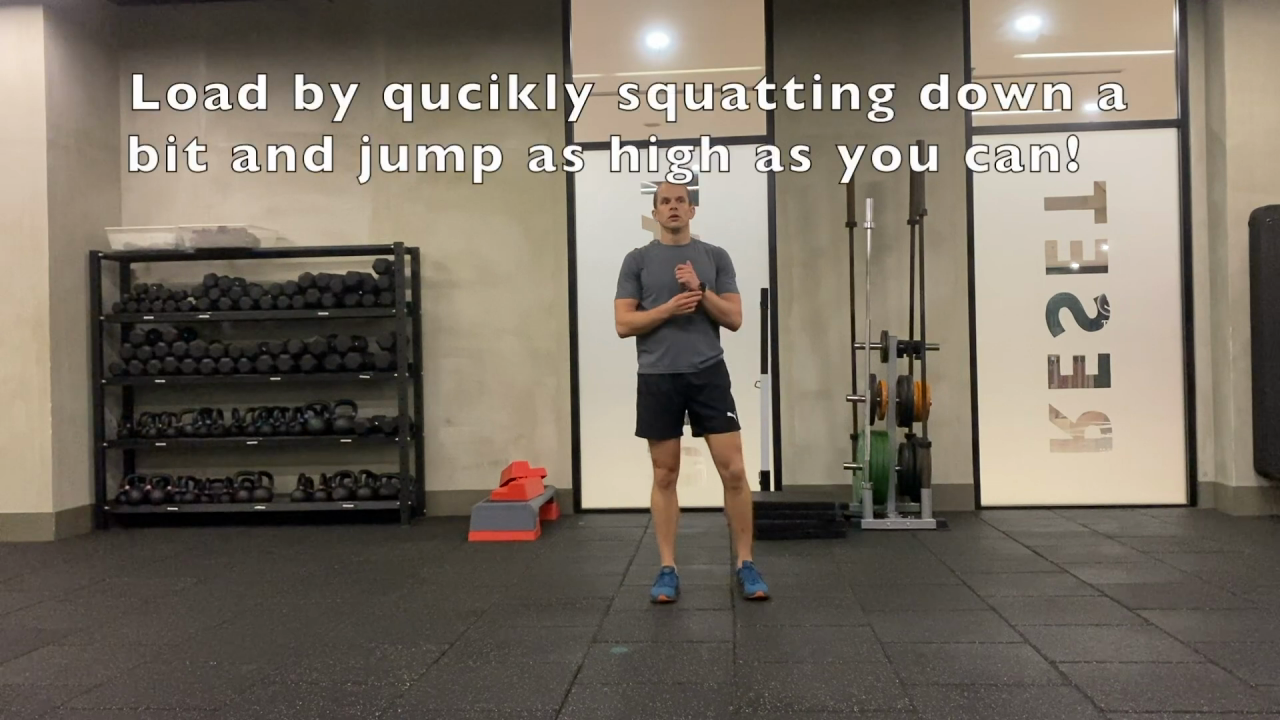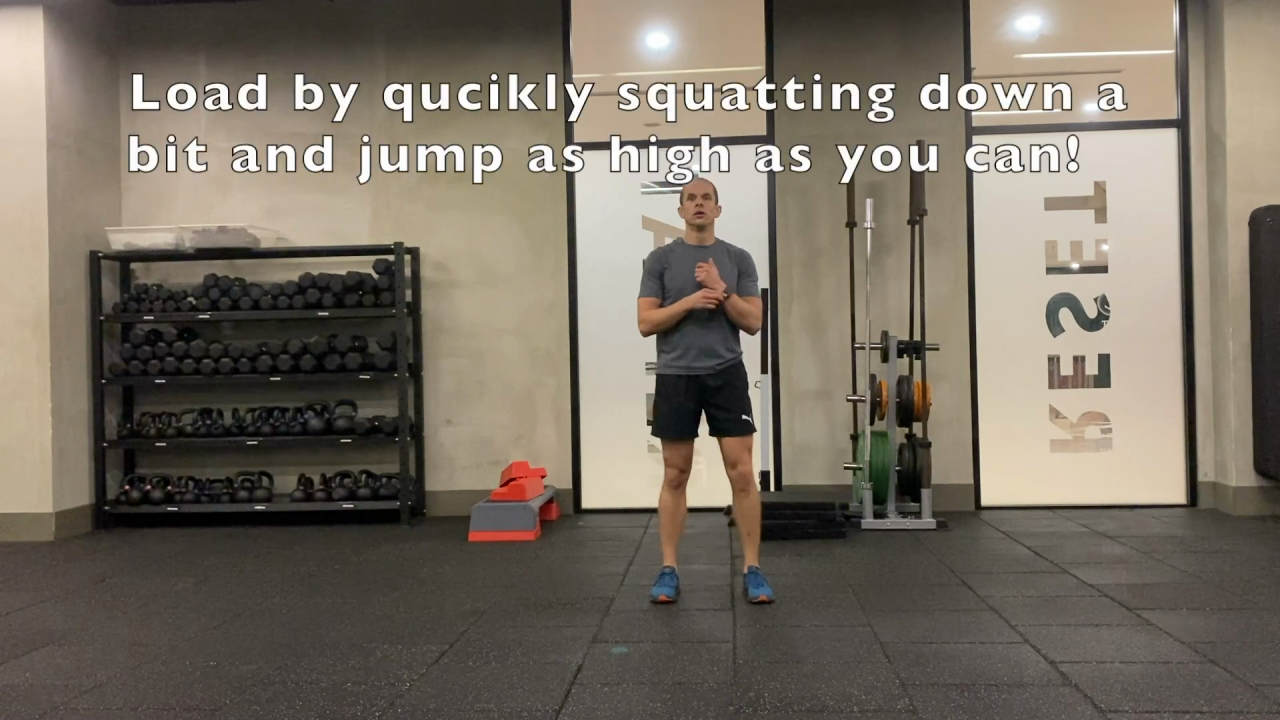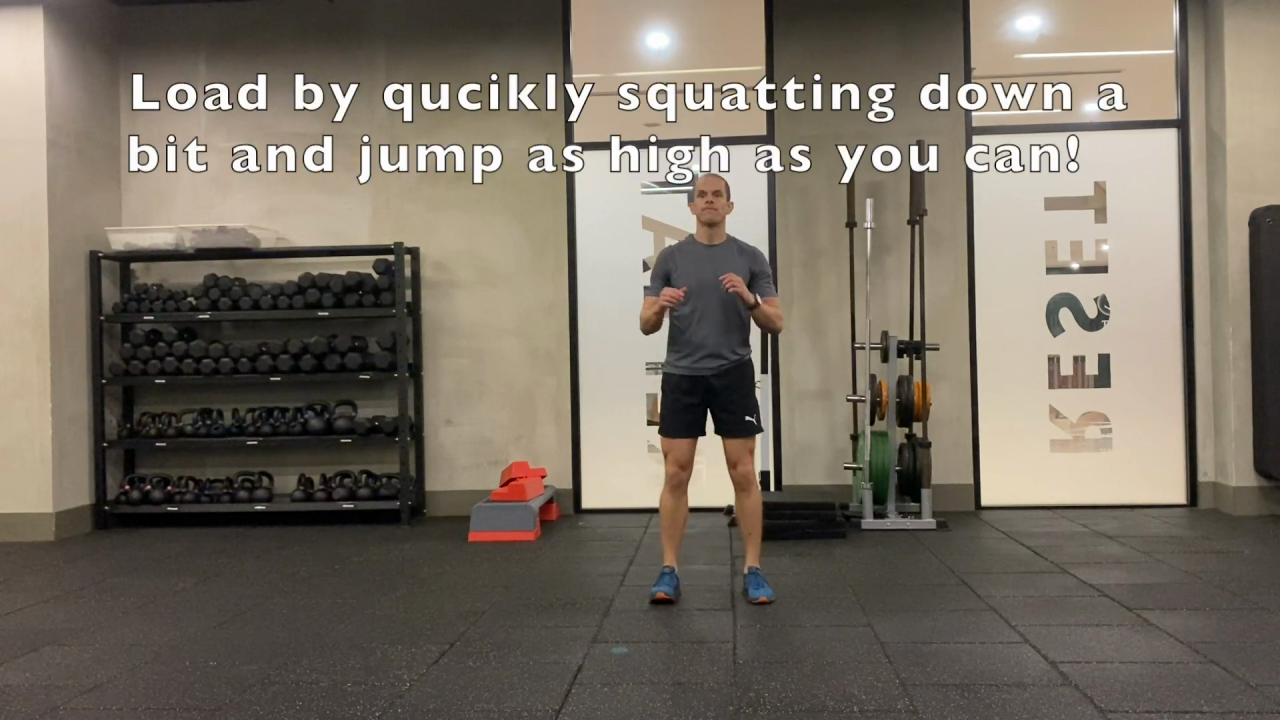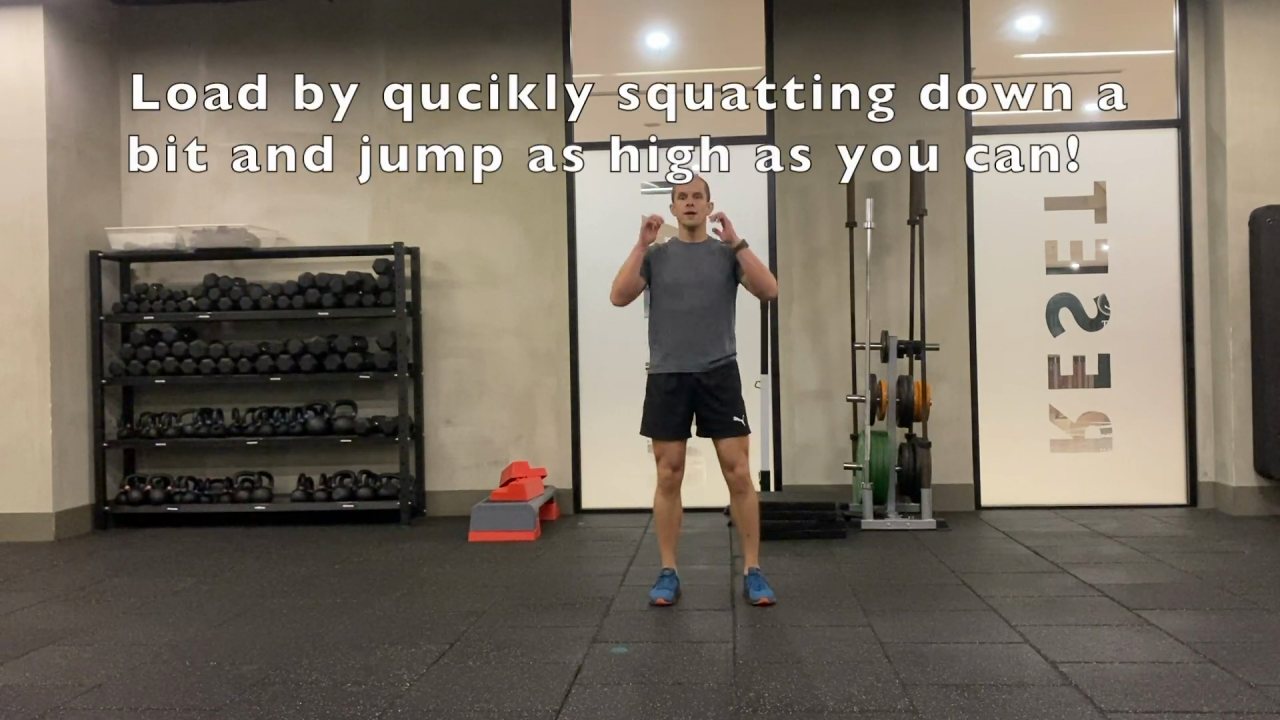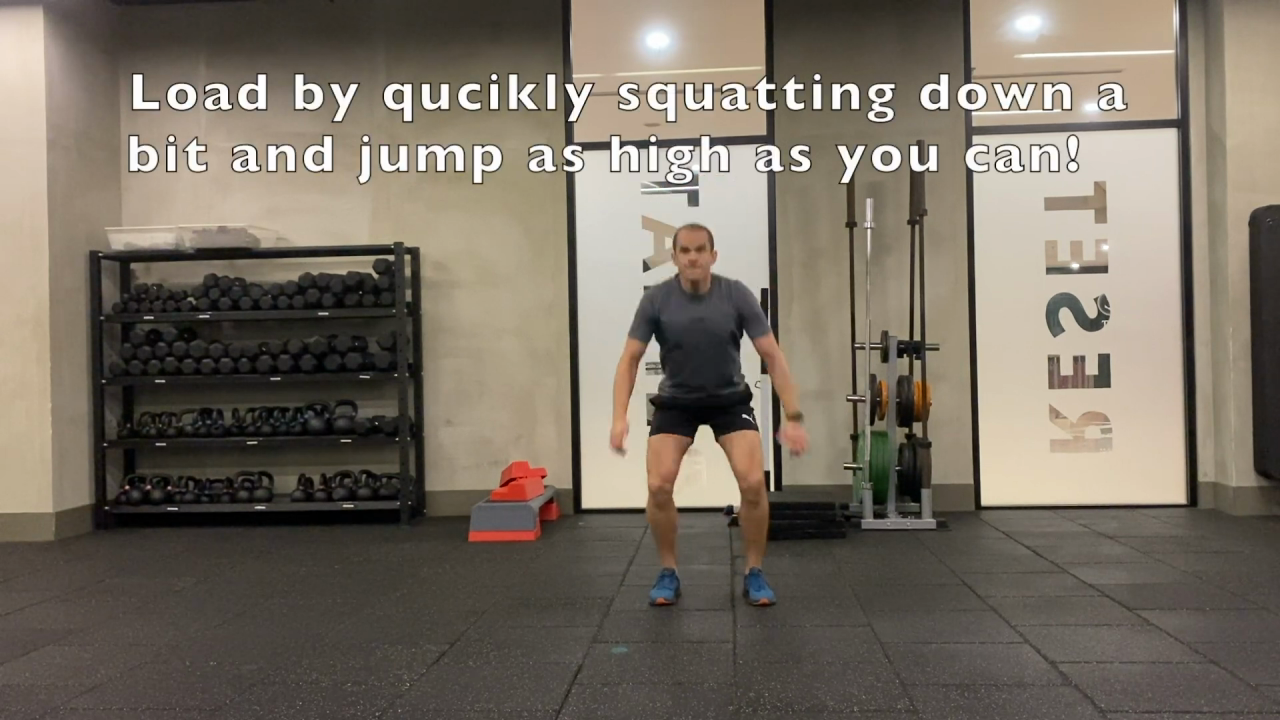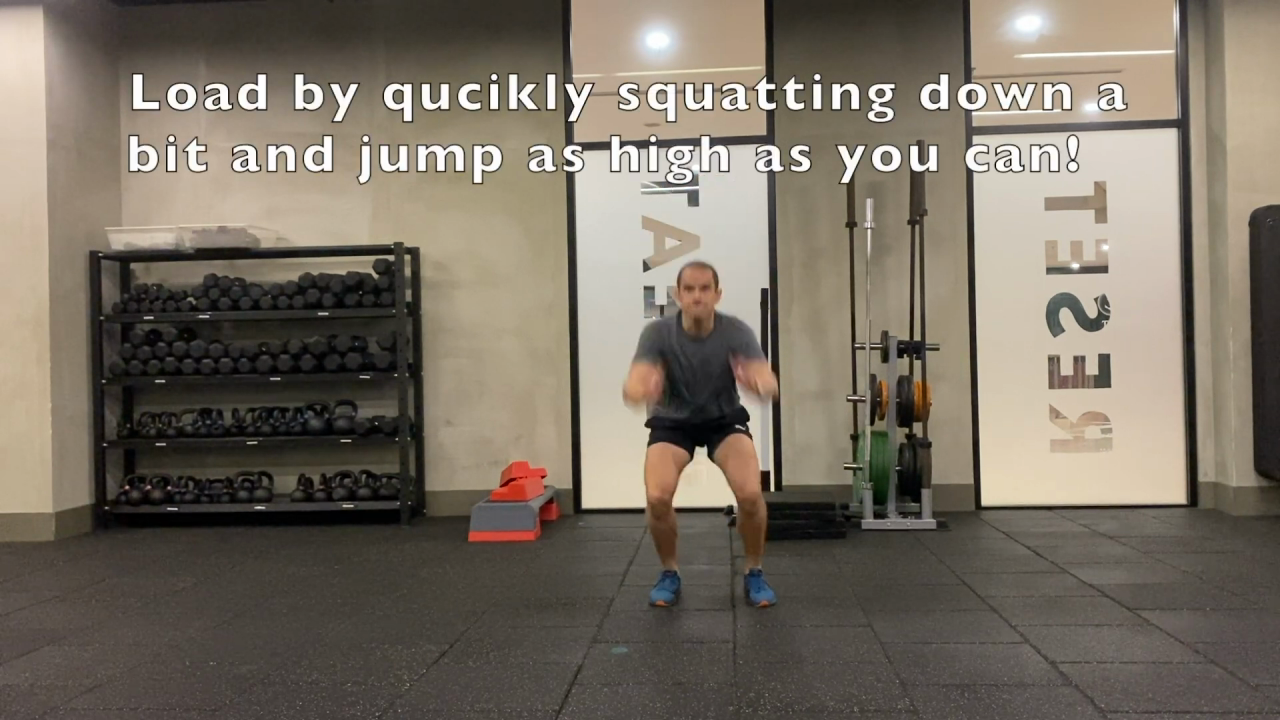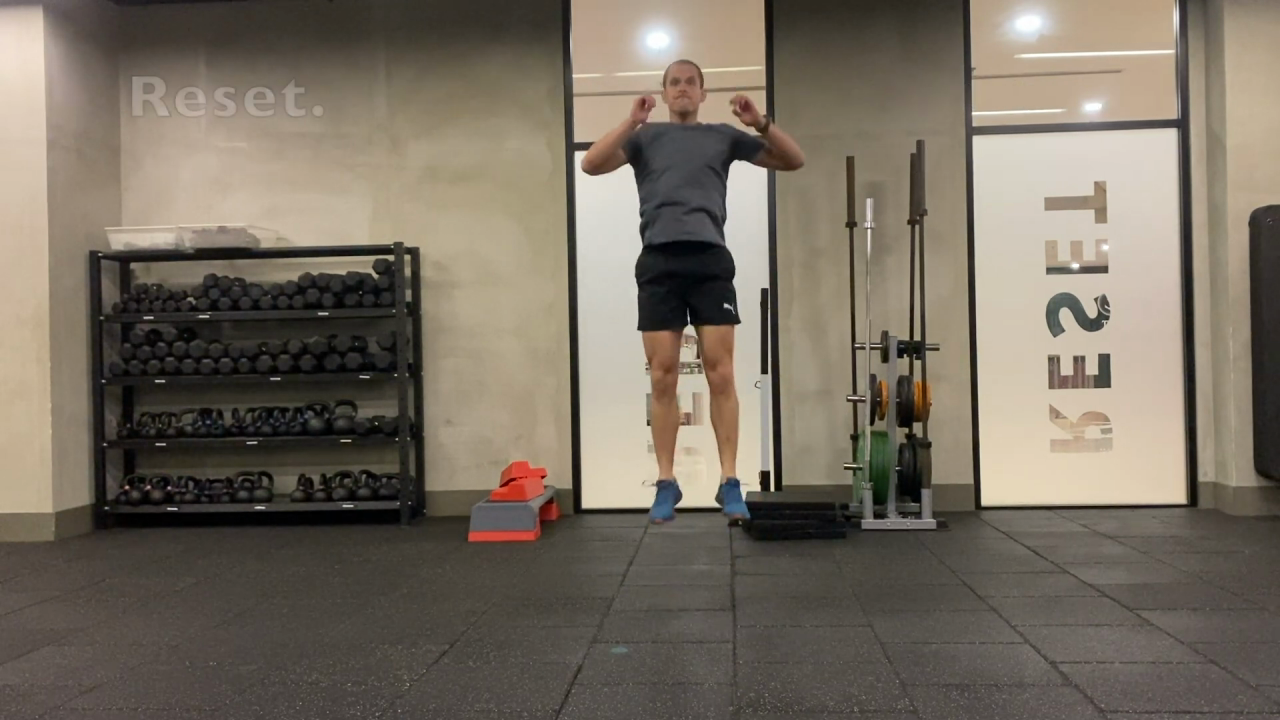
dt=0.5s
person 1, frame 1
left shoulder: (715, 257)
right shoulder: (637, 260)
left elbow: (734, 318)
right elbow: (624, 324)
left wrist: (698, 289)
right wrist: (669, 306)
left hip: (708, 374)
right hip: (658, 378)
left knee: (733, 471)
right knee: (664, 476)
left ankle: (745, 564)
right ankle: (668, 569)
person 1, frame 2
left shoulder: (739, 259)
right shoulder: (660, 259)
left elbow: (753, 322)
right elbow: (645, 322)
left wrist: (721, 289)
right wrist: (689, 300)
left hip: (727, 375)
right hip: (676, 378)
left knee: (742, 475)
right knee: (675, 477)
left ankle: (752, 569)
right ankle: (669, 569)
person 1, frame 3
left shoulder: (750, 257)
right shoulder: (670, 257)
left elbow: (775, 324)
right elbow: (646, 325)
left wrist: (749, 298)
right wrist: (661, 305)
left hip: (733, 375)
right hip: (682, 377)
left knee: (744, 476)
right knee: (676, 476)
left ankle: (752, 570)
right ankle: (669, 569)
person 1, frame 4
left shoulder: (729, 251)
right shoulder: (654, 255)
left elbow: (769, 290)
right elbow: (619, 297)
left wrist: (736, 241)
right wrist: (642, 243)
left hip: (719, 374)
right hip: (667, 377)
left knee: (739, 476)
right knee: (668, 478)
left ankle: (753, 571)
right ankle: (668, 572)
person 1, frame 5
left shoulder: (736, 295)
right shoulder: (656, 298)
left elbow: (773, 355)
right elbow: (629, 360)
left wrist: (792, 416)
right wrist: (620, 415)
left hip: (729, 400)
right hip: (675, 404)
left knee: (754, 484)
right knee: (658, 487)
left ankle: (754, 572)
right ankle: (668, 574)
person 1, frame 6
left shoulder: (736, 332)
right shoulder: (657, 334)
left elbow: (769, 387)
right elbow: (631, 391)
left wrist: (757, 379)
right wrist: (645, 385)
left hip: (724, 420)
right hip: (672, 422)
left knee: (750, 493)
right knee: (658, 497)
left ankle: (754, 572)
right ankle: (669, 572)
person 1, frame 7
left shoulder: (724, 136)
right shoulder: (643, 137)
left elbow: (793, 161)
right elbow: (590, 166)
left wrist: (760, 123)
right wrist: (630, 123)
left hip: (710, 261)
right hip: (659, 262)
left knee: (720, 375)
right knee: (663, 378)
left ankle: (730, 482)
right ankle: (666, 482)
